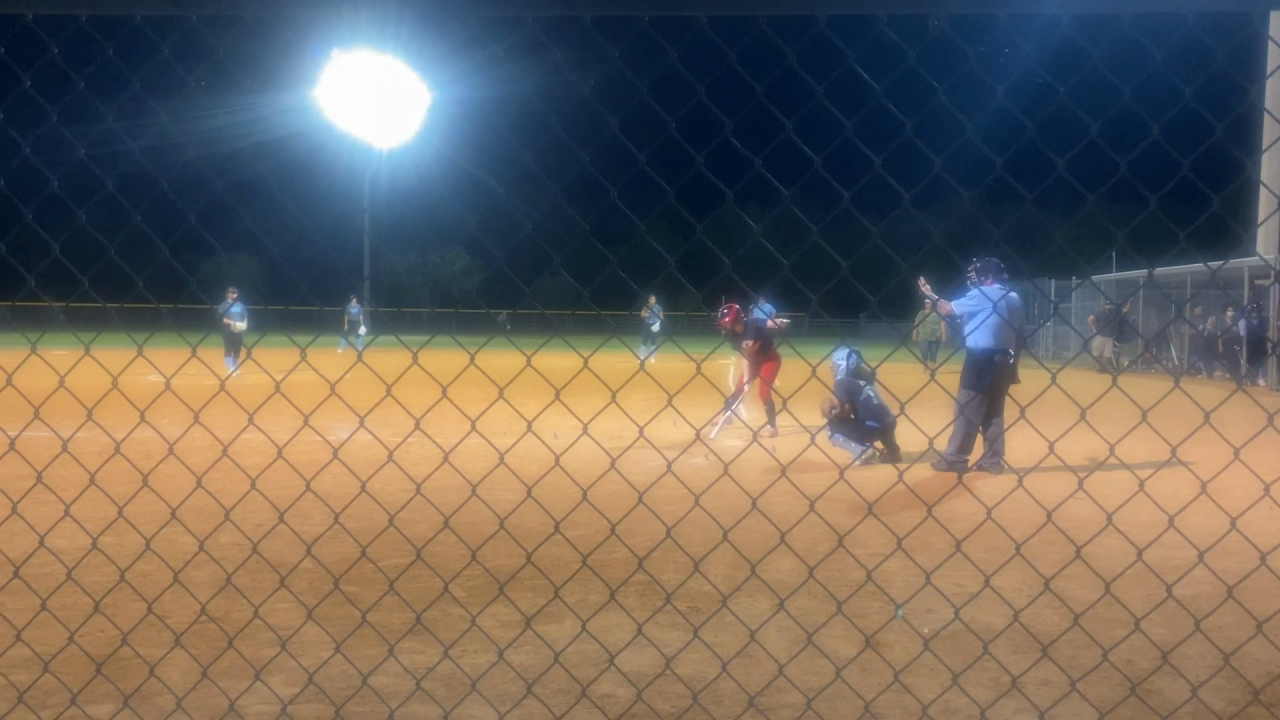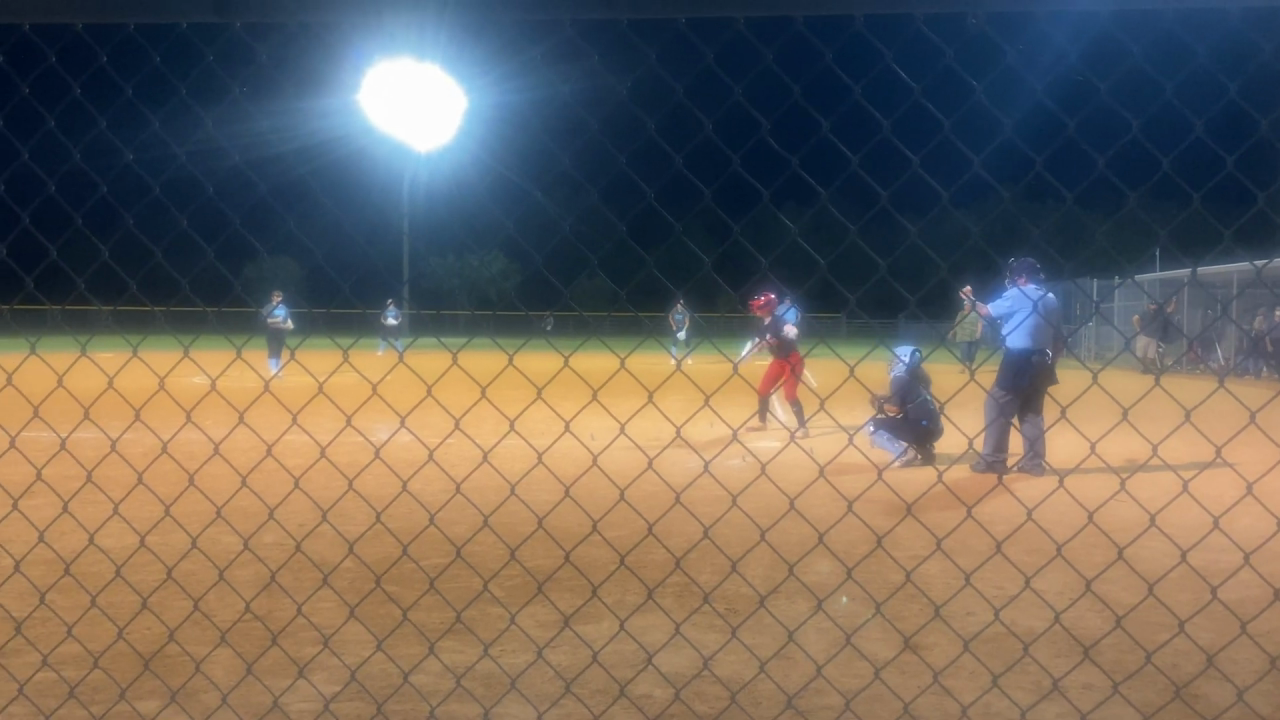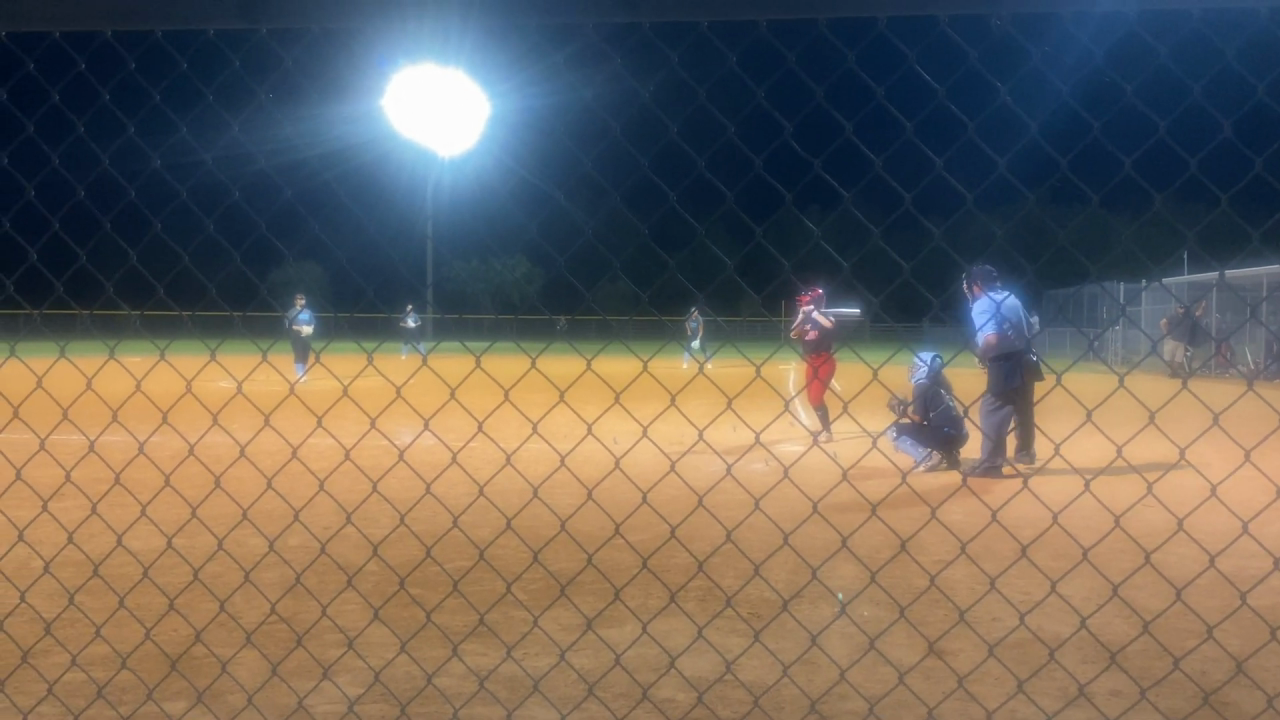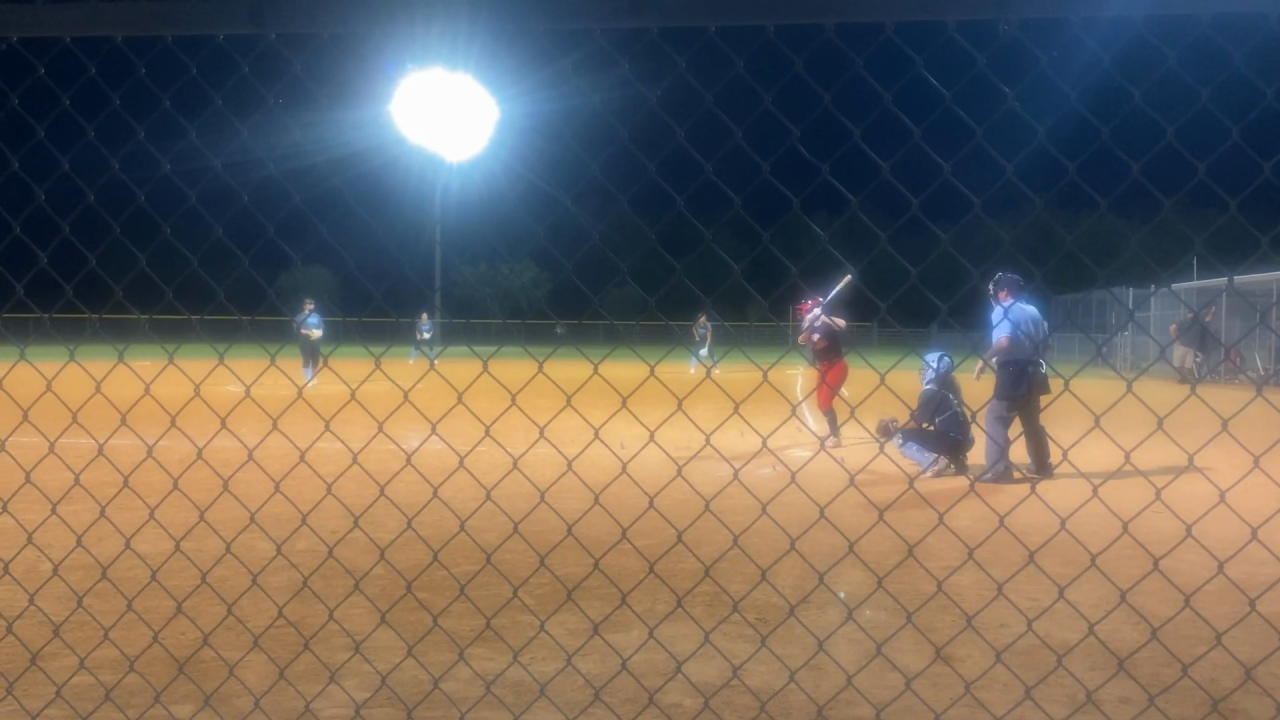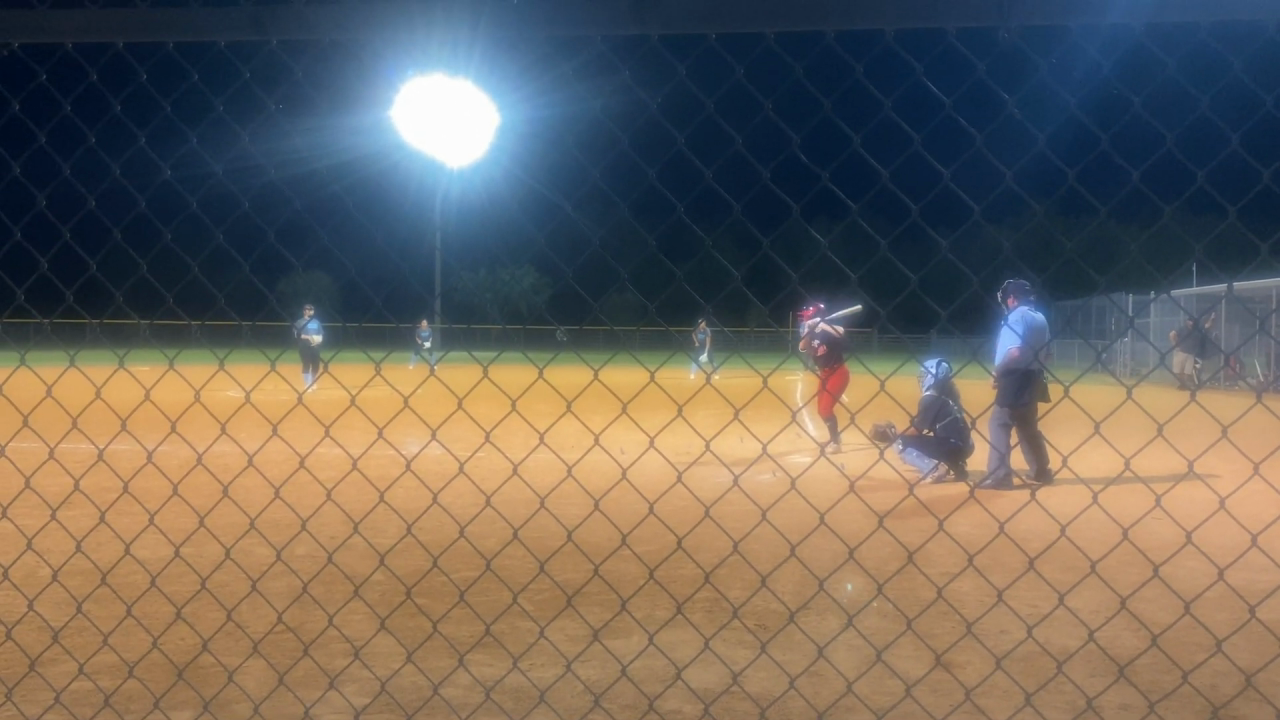
dt=1s
person 1, frame 1
left shoulder: (982, 294)
right shoulder: (1015, 299)
left elbow: (947, 309)
right elbow: (1020, 336)
left wrist: (931, 295)
right wrist: (1013, 362)
left hip: (981, 361)
right hip: (1004, 361)
left knee: (967, 410)
right knee: (994, 412)
left ankle: (955, 458)
right ankle: (993, 459)
person 1, frame 2
left shoulder: (1017, 295)
right shoulder: (1051, 299)
left elbow: (987, 313)
right elbow: (1058, 338)
left wrist: (971, 299)
right wrist: (1051, 363)
left hip: (1018, 362)
right hip: (1041, 362)
left knee: (997, 408)
right knee: (1033, 413)
left ankle: (992, 459)
right ankle: (1034, 461)
person 1, frame 3
left shoulder: (982, 305)
right shoulder: (1011, 298)
left elbow: (992, 340)
right elbow: (1029, 328)
left wrist: (980, 354)
left hip: (1005, 366)
right hip: (1025, 362)
left knee: (992, 413)
right knee: (1023, 409)
left ankle: (991, 464)
right ankle: (1025, 452)
person 1, frame 4
left shoulder: (1003, 310)
right shoulder: (1034, 311)
left elbow: (1004, 342)
right elbow: (1045, 344)
left wrist: (984, 360)
left hip: (1013, 373)
right hip: (1034, 373)
left knee: (996, 418)
right knee: (1032, 420)
left ankle: (999, 470)
right ankle: (1042, 465)
person 1, frame 5
left shoulder: (1015, 317)
right shoulder: (1040, 319)
left elbow: (1014, 353)
right elbow: (1043, 352)
left wrist: (997, 371)
left hip: (1015, 380)
right hip: (1033, 379)
left knee: (999, 424)
right knee: (1028, 427)
left ankle: (1000, 476)
right ankle: (1041, 471)
